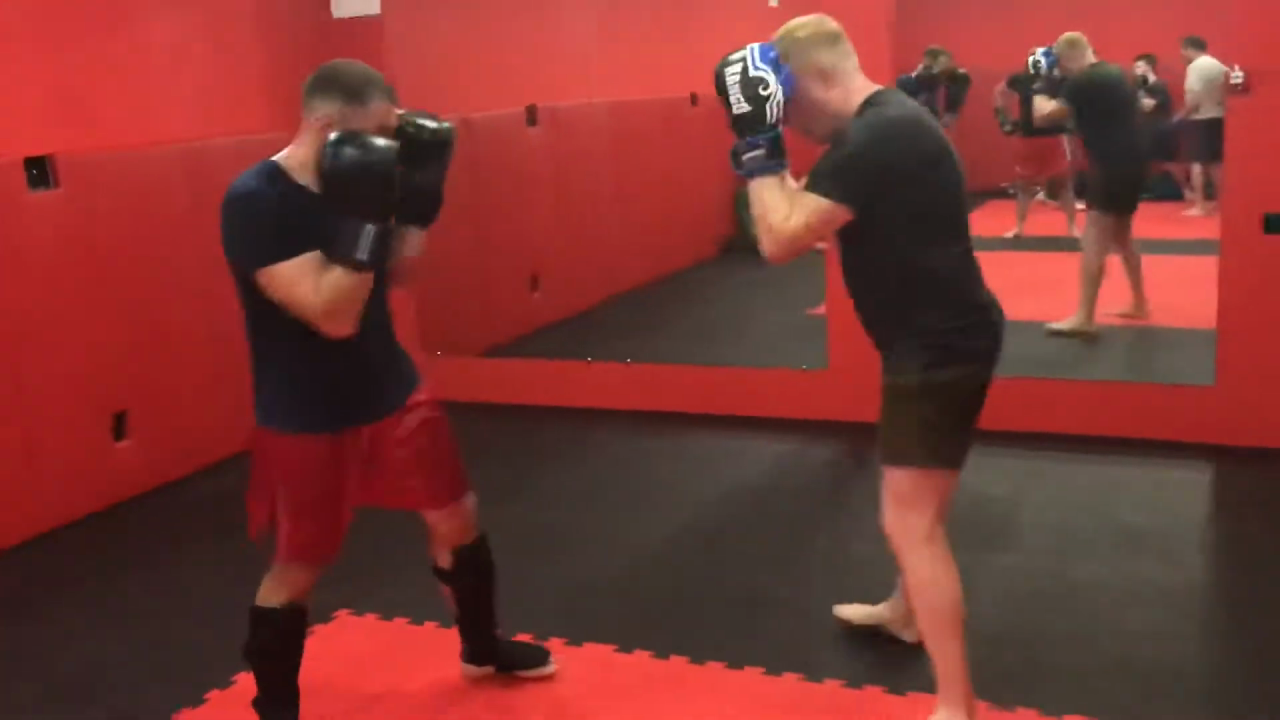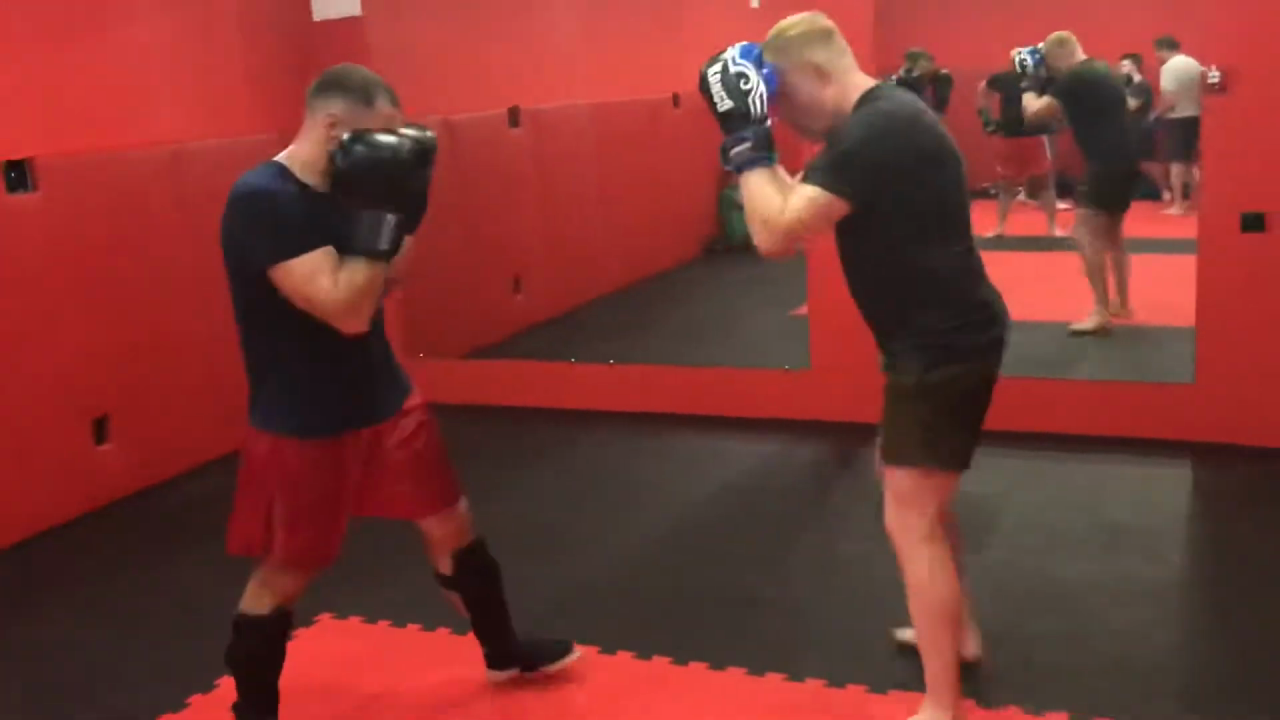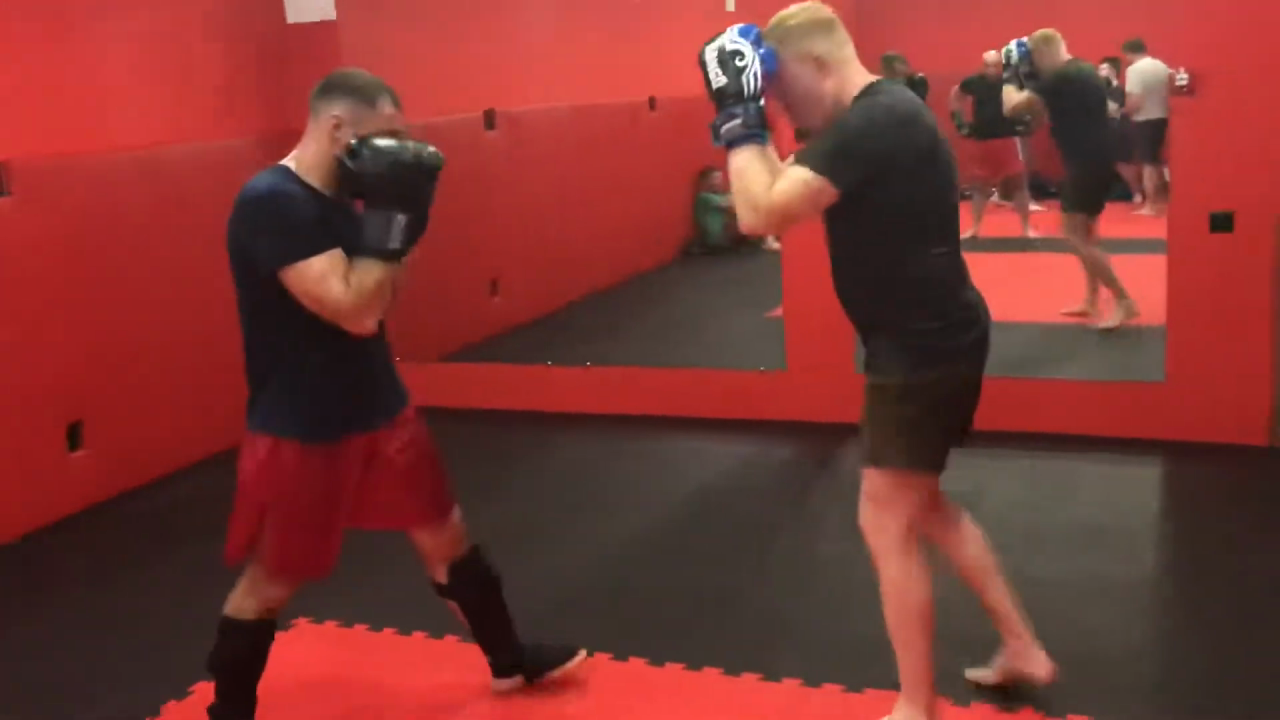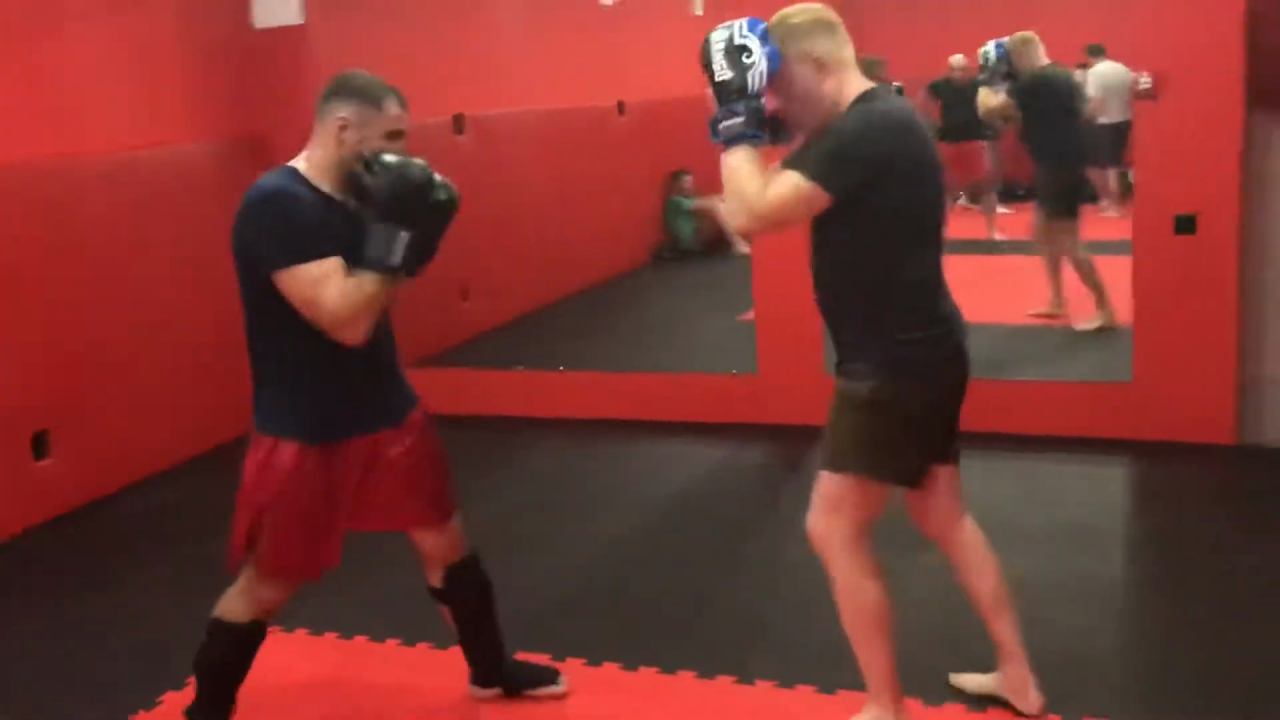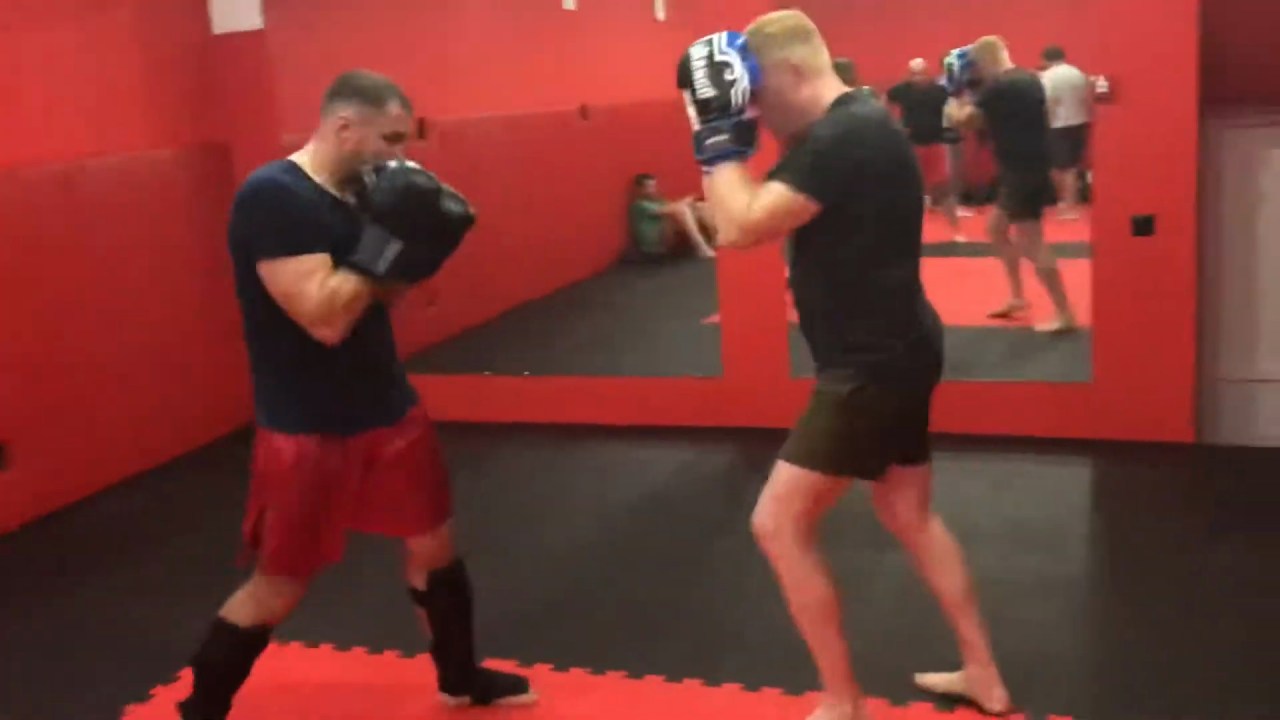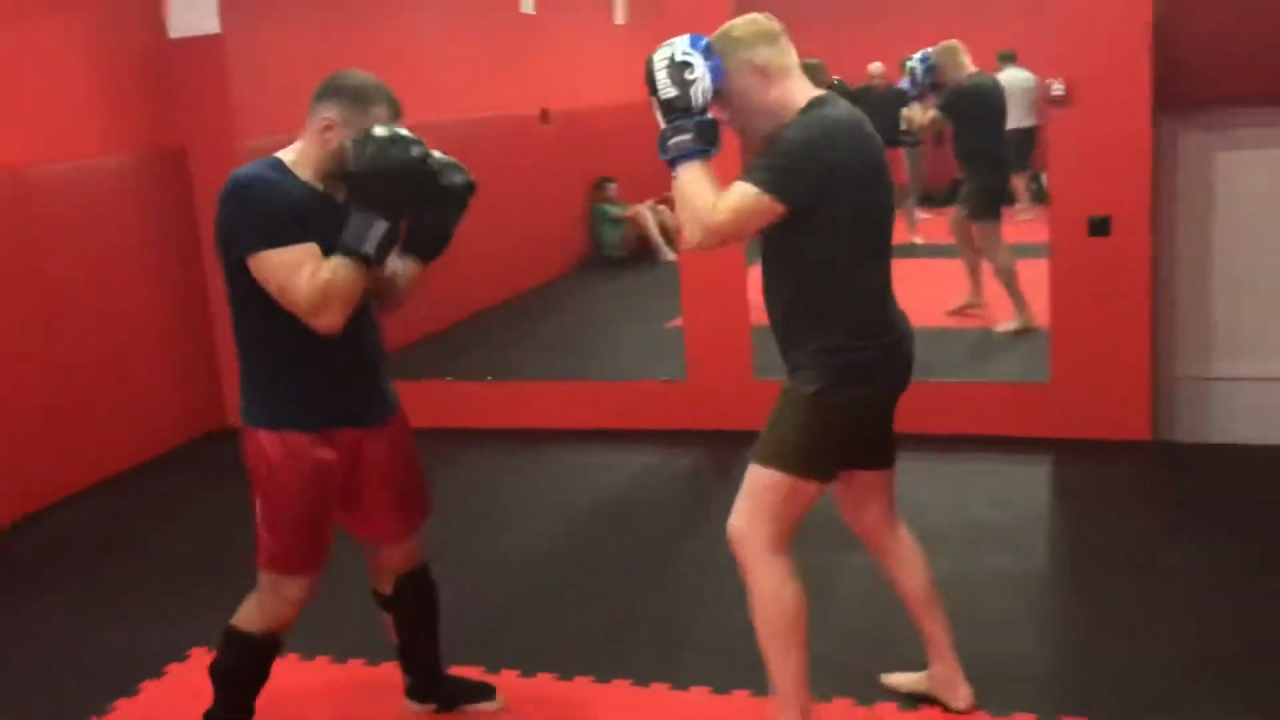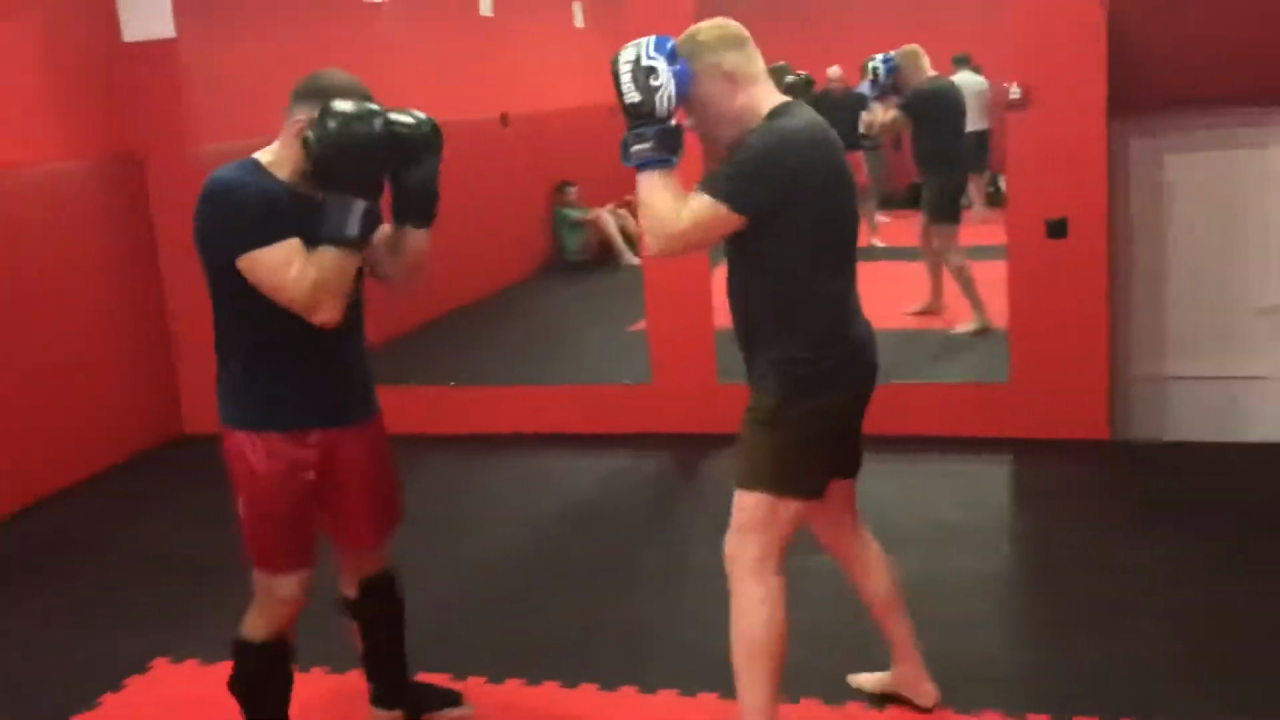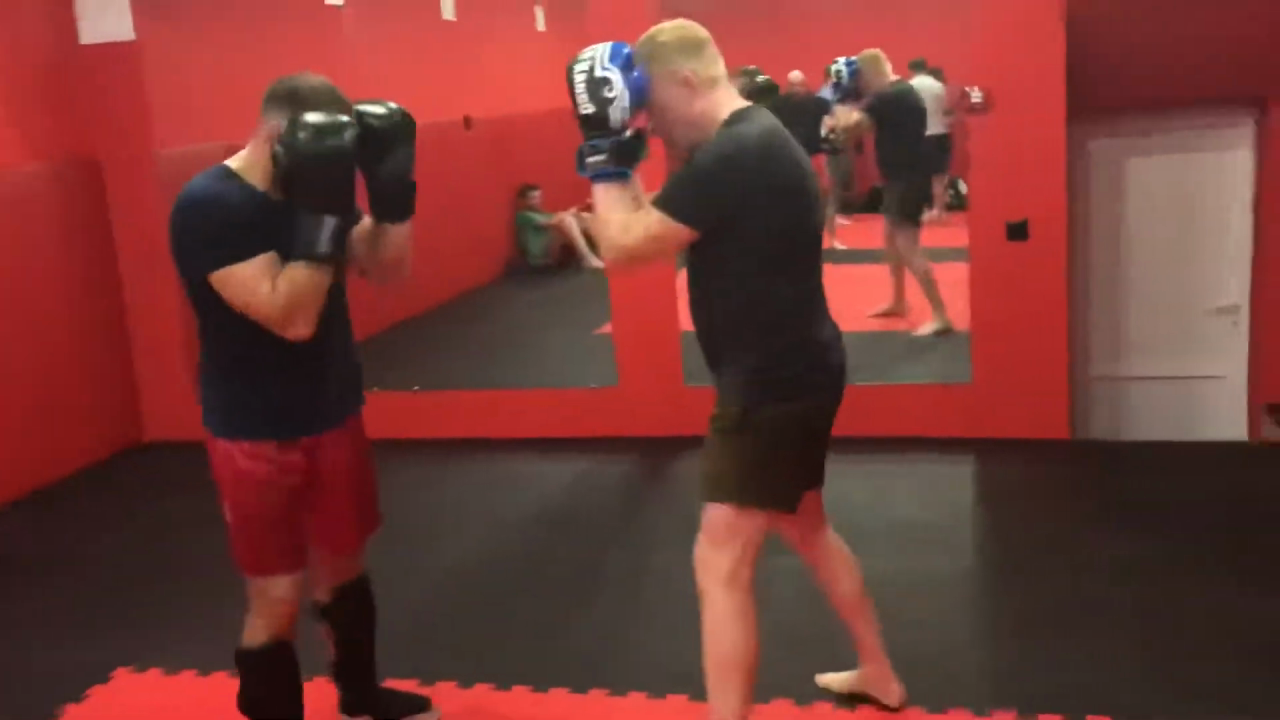
dt=0.1s
person 1, frame 1
left shoulder: (878, 137)
right shoulder: (885, 121)
left elbow: (780, 238)
right elbow: (807, 208)
left wrist: (757, 139)
right wrist: (761, 139)
left hip: (941, 347)
right hip: (936, 336)
left knee: (909, 522)
right knee: (907, 498)
right ankle: (908, 610)
person 1, frame 2
left shoulder: (875, 133)
right shoulder: (883, 117)
left elbow: (777, 234)
right elbow: (795, 195)
left wrist: (747, 135)
right wrist: (758, 136)
left hip: (942, 347)
right hip: (947, 334)
left knee: (910, 524)
right knee: (911, 495)
right ankle: (950, 631)
person 1, frame 3
left shoulder: (870, 125)
right shoulder: (883, 113)
left elbow: (760, 213)
right elbow: (799, 195)
left wrist: (739, 117)
right wrist: (748, 118)
left hip: (919, 351)
right hip: (935, 337)
left knee: (887, 525)
right knee: (929, 507)
right ankle: (1022, 649)
person 1, frame 4
left shoulder: (865, 132)
right shoulder: (874, 123)
left elbow: (748, 214)
right elbow: (780, 199)
left wrist: (735, 113)
right wrist: (742, 114)
left hip: (893, 367)
right hip: (920, 354)
left knee: (834, 531)
right knee: (944, 516)
person 1, frame 5
left shoulder: (846, 135)
right shoulder: (853, 126)
left elbow: (739, 227)
right elbow: (768, 207)
left wrist: (717, 131)
right wrist: (725, 130)
left hip: (872, 367)
right hip: (894, 356)
left knee: (778, 525)
right knee: (911, 516)
person 1, frame 6
left shoulder: (818, 137)
right shoulder: (821, 131)
left elbow: (705, 229)
right elbow: (729, 213)
left wrist: (684, 129)
right wrist: (690, 129)
left hip: (841, 368)
right hip: (862, 360)
left knee: (755, 535)
right knee: (875, 518)
person 1, frame 7
left shoulder: (779, 146)
right shoulder: (787, 137)
left elbow: (666, 237)
right elbow: (692, 219)
left wrist: (647, 136)
right wrist: (653, 136)
left hip: (801, 379)
right hip: (825, 369)
left knee: (751, 558)
right knee: (839, 526)
person 1, frame 8
left shoulder: (730, 158)
right shoulder: (757, 138)
left elbow: (621, 248)
right elbow: (652, 218)
left wrist: (602, 147)
right wrist: (621, 152)
left hip: (769, 388)
right hip: (808, 371)
left knee: (722, 567)
right knee: (809, 530)
person 2, frame 1
left shoulder: (371, 178)
right shoulder: (255, 202)
left elbow: (401, 265)
right elbow: (334, 317)
left wrist: (422, 184)
right wrist: (361, 217)
left hip: (393, 393)
right hip: (306, 419)
left knee: (456, 519)
right knee: (297, 568)
left ankle: (482, 647)
person 2, frame 2
left shoulder: (336, 191)
right shoulder: (263, 201)
left elbow: (376, 290)
right elbow: (348, 311)
left wrist: (404, 203)
right wrist: (381, 212)
left hip: (382, 400)
right hip: (303, 424)
left knee: (452, 527)
right knee: (283, 576)
left ankle: (504, 651)
person 2, frame 3
left shoulder: (336, 195)
right shoulder: (271, 203)
right elbow: (357, 312)
left wrist: (405, 212)
right wrist: (388, 214)
left hip: (381, 410)
right hip: (302, 431)
left knee: (446, 537)
right knee: (271, 581)
left ankle: (509, 659)
person 2, frame 4
left shoulder: (355, 197)
right shoulder: (277, 205)
right elbow: (349, 321)
left wrist: (418, 237)
right wrist: (397, 231)
left hip: (387, 411)
right hip: (306, 431)
left knee: (447, 543)
right knee: (267, 583)
person 2, frame 5
left shoulder: (353, 196)
right shoulder: (271, 197)
right elbow: (324, 319)
left wrist: (418, 252)
right wrist: (384, 237)
left hip: (386, 409)
right hip: (307, 428)
left knee: (434, 544)
right knee: (278, 587)
person 2, frame 6
left shoulder: (349, 192)
right shoulder: (255, 193)
left elbow: (391, 291)
right elbow: (323, 309)
left wrist: (430, 229)
right wrist: (375, 215)
left hip: (369, 409)
right hip: (292, 425)
left knee: (401, 553)
right knee: (286, 591)
person 2, frame 7
left shoulder: (327, 187)
right shoulder: (234, 196)
left elbow: (401, 269)
right elbow: (322, 303)
left wrist: (415, 192)
right wrist: (353, 197)
left hip: (349, 411)
right hip: (270, 426)
left knee: (367, 560)
right knee: (282, 591)
person 2, frame 8
left shoulder: (315, 184)
right shoulder: (207, 208)
left elbow: (387, 265)
right elbow: (294, 319)
left wrist: (391, 176)
right wrist: (324, 211)
left hip: (333, 415)
right hip: (256, 433)
left knee: (342, 565)
right knee: (278, 597)
person 3, frame 1
left shoulder: (1084, 81)
right shoulder: (1114, 74)
left elbow: (1043, 117)
left wrist: (1040, 88)
right wrist: (1058, 87)
left hip: (1115, 165)
right hip: (1133, 162)
left knee: (1093, 239)
right knee: (1121, 235)
left ankle: (1084, 317)
right ankle: (1139, 303)
person 3, frame 2
left shoulder: (1075, 78)
right shoulder: (1101, 71)
left elbow: (1034, 114)
left wrist: (1030, 87)
right wrist: (1043, 88)
left hip: (1107, 163)
right hip: (1121, 160)
left knee: (1086, 233)
right knee: (1110, 235)
left ankle: (1102, 311)
right ankle: (1120, 305)
person 3, frame 3
left shoulder: (1059, 78)
right shoulder: (1084, 72)
left elbow: (1012, 107)
right elbow: (1055, 105)
left wrist: (1011, 77)
right wrist: (1028, 78)
left hip: (1086, 165)
right hip: (1097, 161)
left knee: (1077, 237)
right knee: (1082, 233)
left ankle: (1124, 303)
right ankle: (1092, 302)
person 3, frame 4
left shoulder: (1035, 82)
right shoulder: (1059, 76)
left elbow: (987, 109)
right elbow: (1020, 106)
left wrist: (988, 79)
right wrist: (1005, 80)
left hip: (1059, 170)
right hip: (1059, 167)
left knee: (1067, 243)
right knee: (1044, 233)
left ankle: (1105, 311)
right ankle: (1057, 300)
person 3, frame 5
left shoulder: (1001, 87)
right shoulder: (1026, 79)
left elbow: (960, 120)
left wrist: (955, 92)
right wrist: (975, 90)
left hip: (1026, 172)
right hip: (1023, 169)
left knee: (1032, 245)
right knee: (996, 228)
left ankle: (1065, 313)
right ankle: (1017, 297)
person 3, frame 6
left shoulder: (964, 91)
right shoulder: (985, 82)
left elbow: (922, 124)
right elbow: (950, 112)
left wrist: (919, 92)
right wrist: (933, 90)
left hip: (986, 173)
right hip: (984, 171)
left knee: (991, 244)
right knee: (959, 225)
left ankle: (1023, 314)
right ankle: (975, 295)
person 3, frame 7
left shoulder: (924, 94)
right shoulder: (943, 86)
left elbow: (882, 124)
right elbow: (907, 112)
right wrist: (894, 96)
left hip: (944, 176)
right hip: (941, 174)
left knee: (946, 247)
right knee: (927, 235)
left ankle: (980, 315)
right ankle: (936, 299)
person 3, frame 8
left shoulder: (889, 97)
right shoulder: (900, 92)
left elbow: (847, 125)
right elbow: (863, 119)
left hip: (908, 179)
right hip: (899, 177)
left knee: (908, 247)
right knee: (892, 237)
left ankle: (940, 317)
right ankle: (898, 302)
